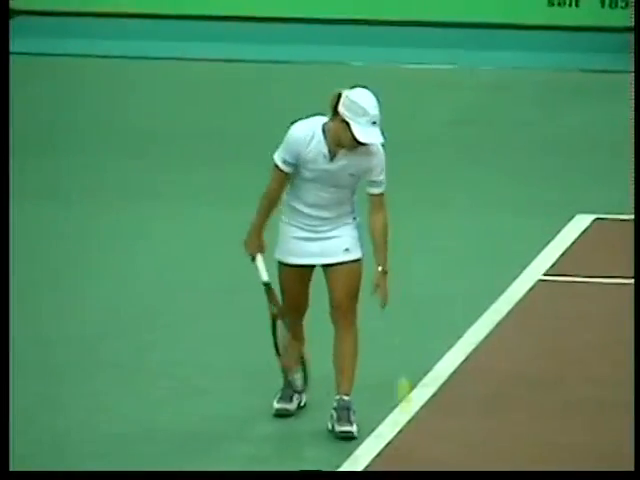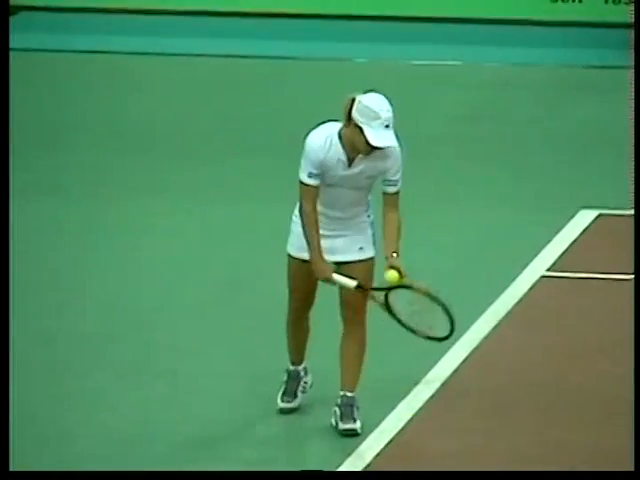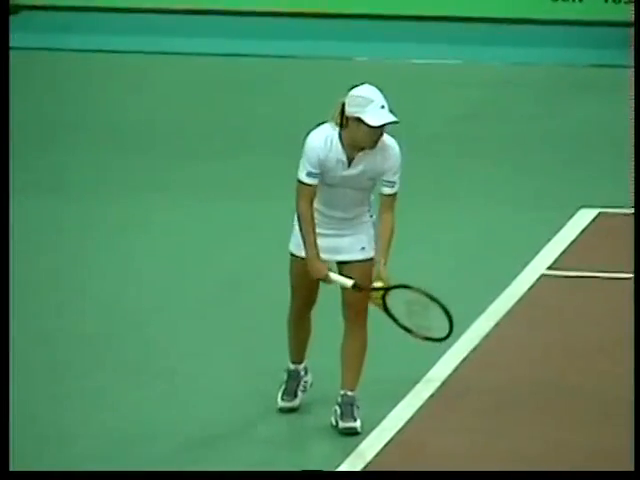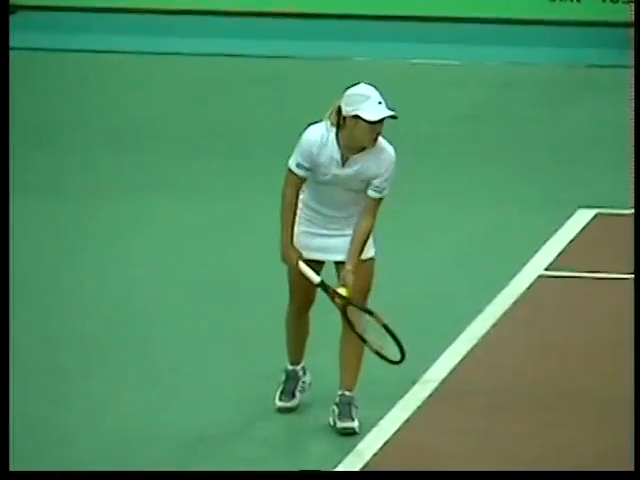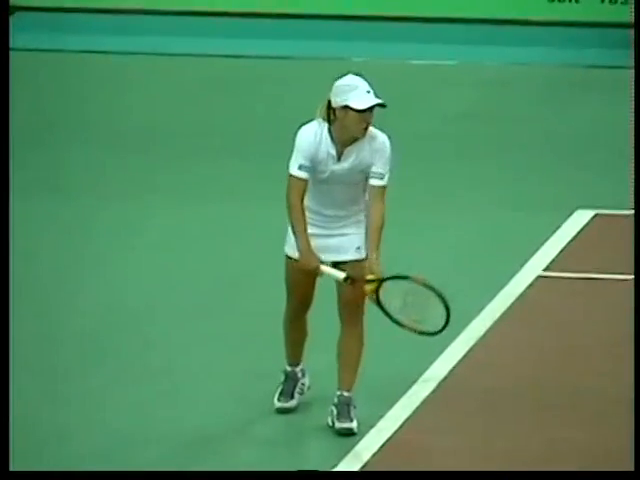
dt=0.4s
person 1, frame 1
left shoulder: (372, 152)
right shoulder: (301, 135)
left elbow: (377, 210)
right elbow: (276, 186)
left wrist: (382, 267)
right wrist: (256, 231)
left hip: (341, 235)
right hip: (296, 232)
left knee: (344, 315)
right knee: (293, 312)
left ankle: (343, 403)
right ankle: (293, 383)
person 1, frame 2
left shoulder: (390, 153)
right shoulder: (318, 142)
left elbow: (391, 208)
right elbow: (308, 204)
left wrist: (392, 256)
right wrist: (317, 257)
left hip: (356, 235)
right hip: (312, 231)
left knee: (355, 316)
right knee: (299, 309)
left ankle: (347, 400)
right ankle: (297, 373)
person 1, frame 3
left shoulder: (389, 152)
right shoulder: (318, 142)
left elbow: (386, 211)
right elbow: (304, 202)
left wrist: (380, 263)
right wrist: (313, 257)
left hip: (357, 234)
right hip: (313, 230)
left knee: (356, 315)
right knee: (300, 308)
left ankle: (347, 399)
right ankle: (297, 372)
person 1, frame 4
left shoulder: (385, 156)
right shoulder: (314, 138)
left elbow: (368, 215)
right elbow: (291, 190)
left wrist: (350, 267)
right wrist: (286, 243)
left hip: (353, 235)
right hip: (309, 229)
right knee: (299, 307)
left ankle: (345, 399)
right ankle: (295, 373)
person 1, frame 5
left shoulder: (379, 145)
right shoulder: (309, 136)
left elbow: (376, 203)
right elbow: (295, 196)
left wrist: (373, 255)
right wrist: (304, 248)
left hip: (353, 234)
right hip: (308, 231)
left knee: (352, 314)
right knee: (296, 309)
left ankle: (344, 399)
right ankle: (294, 374)
